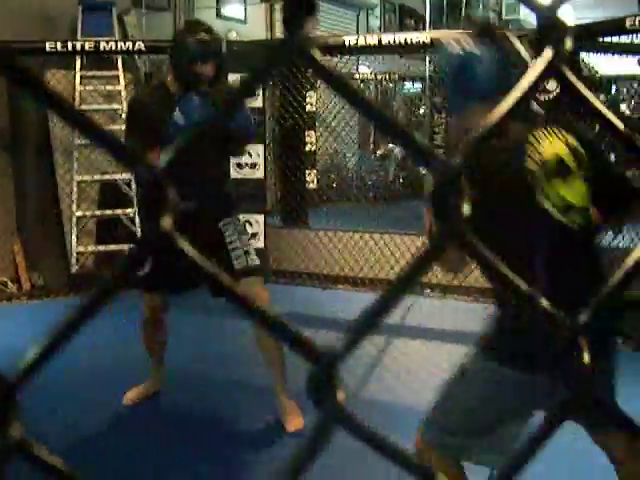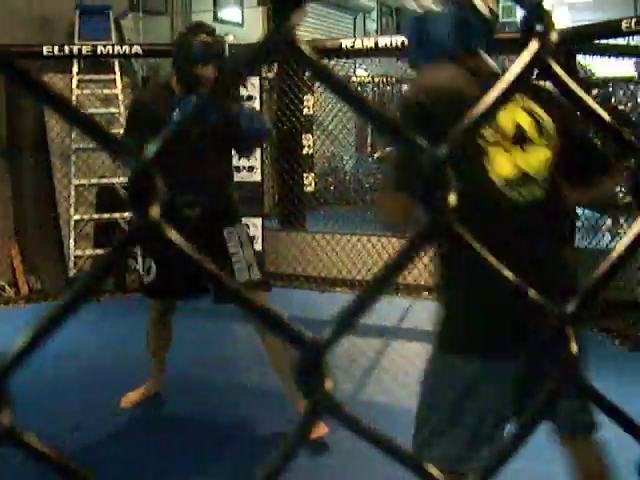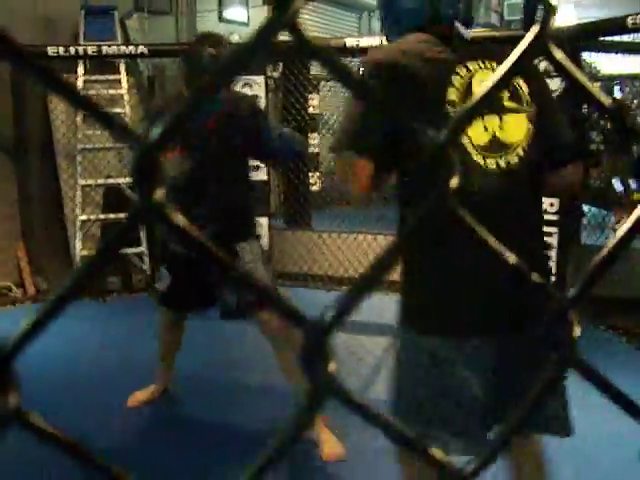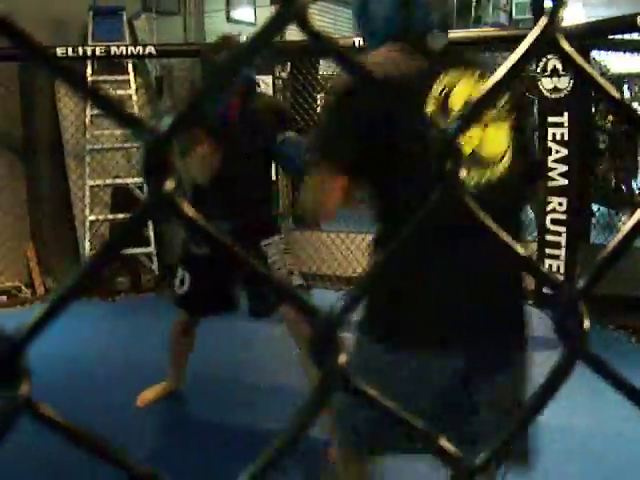
dt=0.1s
person 1, frame 1
left shoulder: (474, 132)
right shoulder: (566, 130)
left elbow: (447, 243)
left hip: (527, 332)
right hip: (591, 323)
right knee: (602, 422)
person 1, frame 2
left shoulder: (431, 93)
right shoulder: (541, 97)
left elbow: (397, 207)
right elbow: (603, 180)
left hip: (478, 319)
right hip: (554, 302)
right knee: (573, 428)
person 1, frame 3
left shoulder: (395, 62)
right shoulder: (519, 69)
left elbow: (357, 181)
right elbow: (568, 172)
left hip: (445, 298)
right hip: (525, 292)
right knee: (522, 437)
person 1, frame 4
left shoulder: (371, 76)
right shoulder: (491, 82)
left elbow: (321, 202)
right elbow: (518, 187)
left hip: (410, 310)
right hip: (498, 308)
person 2, frame 1
left shoulder: (218, 94)
right shoulder: (147, 102)
left elbow: (234, 147)
left wrist: (240, 130)
right wrist: (175, 137)
left hip: (215, 212)
right hip: (165, 216)
left knee: (257, 300)
right knee: (153, 306)
left ankle: (286, 399)
right ankle: (156, 377)
person 2, frame 2
left shoulder: (223, 97)
right shoulder: (149, 103)
left elbow: (243, 146)
left wrist: (251, 131)
right wrist: (170, 136)
left hip: (218, 217)
right hip: (168, 221)
left knee: (261, 309)
right knee: (159, 309)
left ankle: (302, 403)
right ankle: (157, 380)
person 2, frame 3
left shoulder: (241, 108)
left elbow: (277, 155)
right elbow: (169, 172)
left wrist: (285, 146)
right wrist: (191, 136)
left hip: (233, 232)
right hip: (184, 233)
left knee: (275, 326)
right knee: (172, 315)
left ankle: (317, 422)
right ankle: (163, 381)
person 2, frame 4
left shoulder: (270, 111)
left elbow: (297, 158)
right elbow: (199, 175)
left wrist: (297, 155)
right wrist: (218, 125)
left hip: (256, 230)
right hip: (206, 232)
left knee: (298, 319)
right knee: (185, 319)
right ankle: (174, 381)
